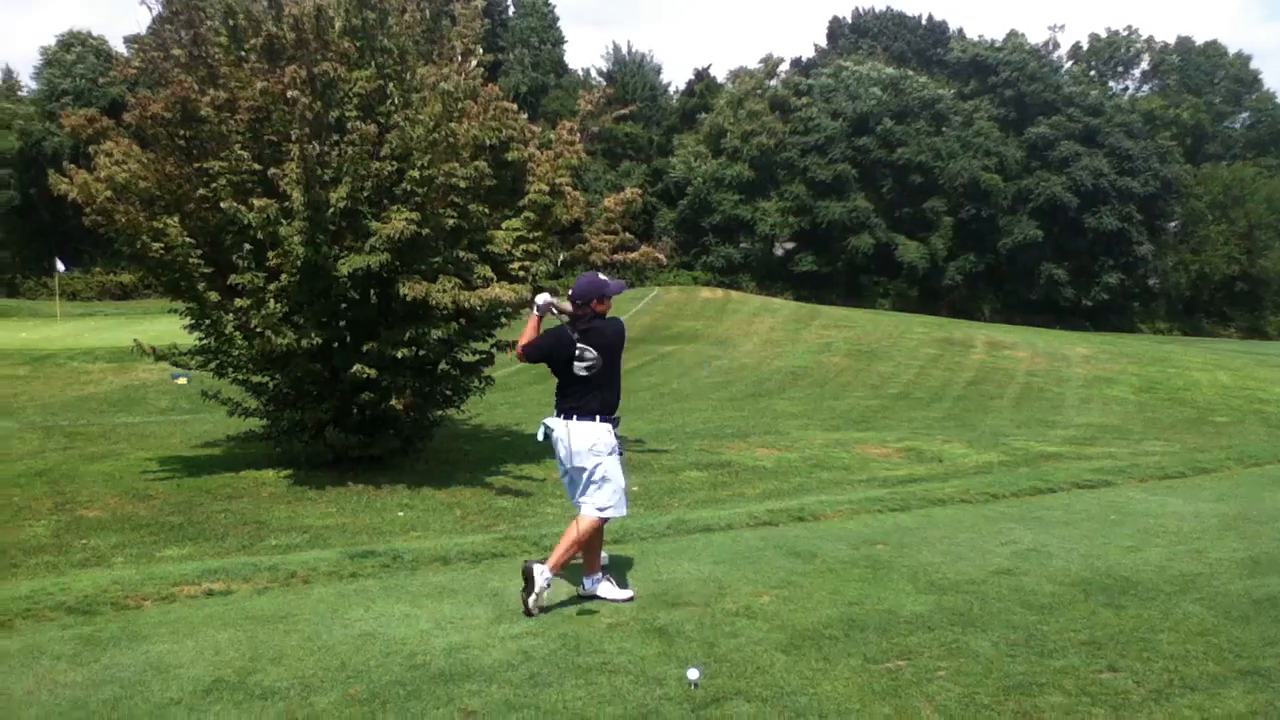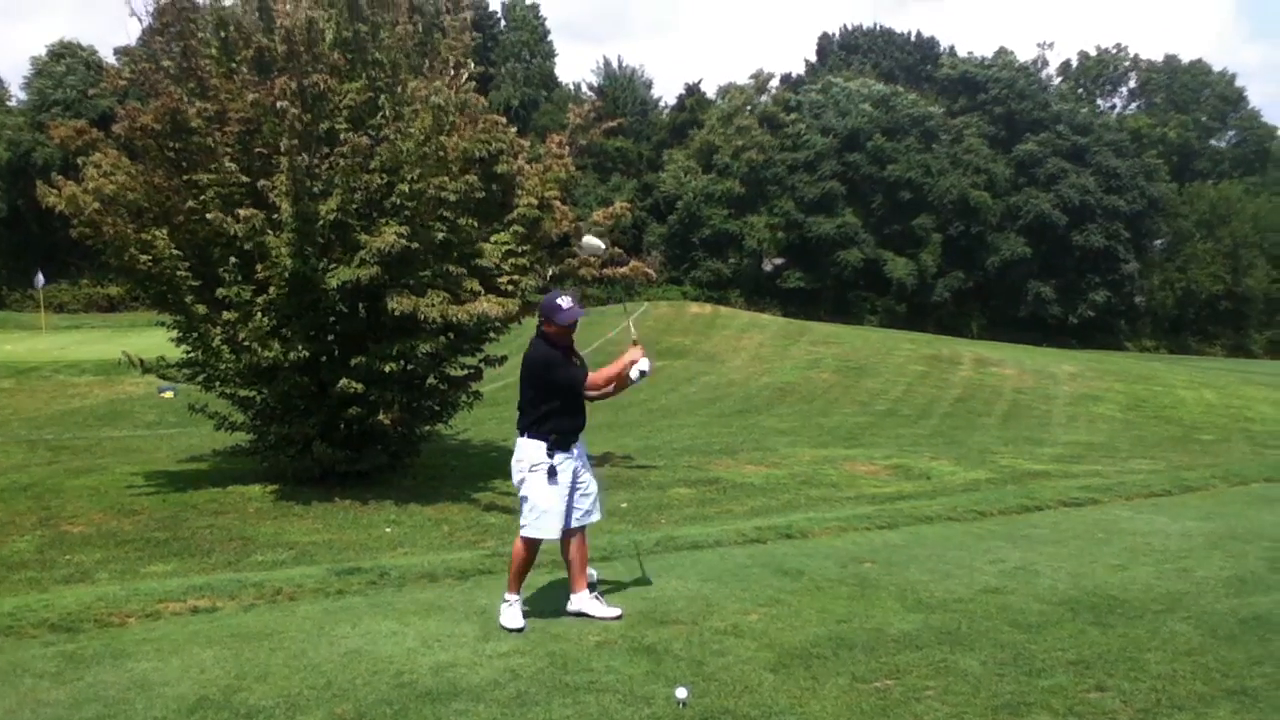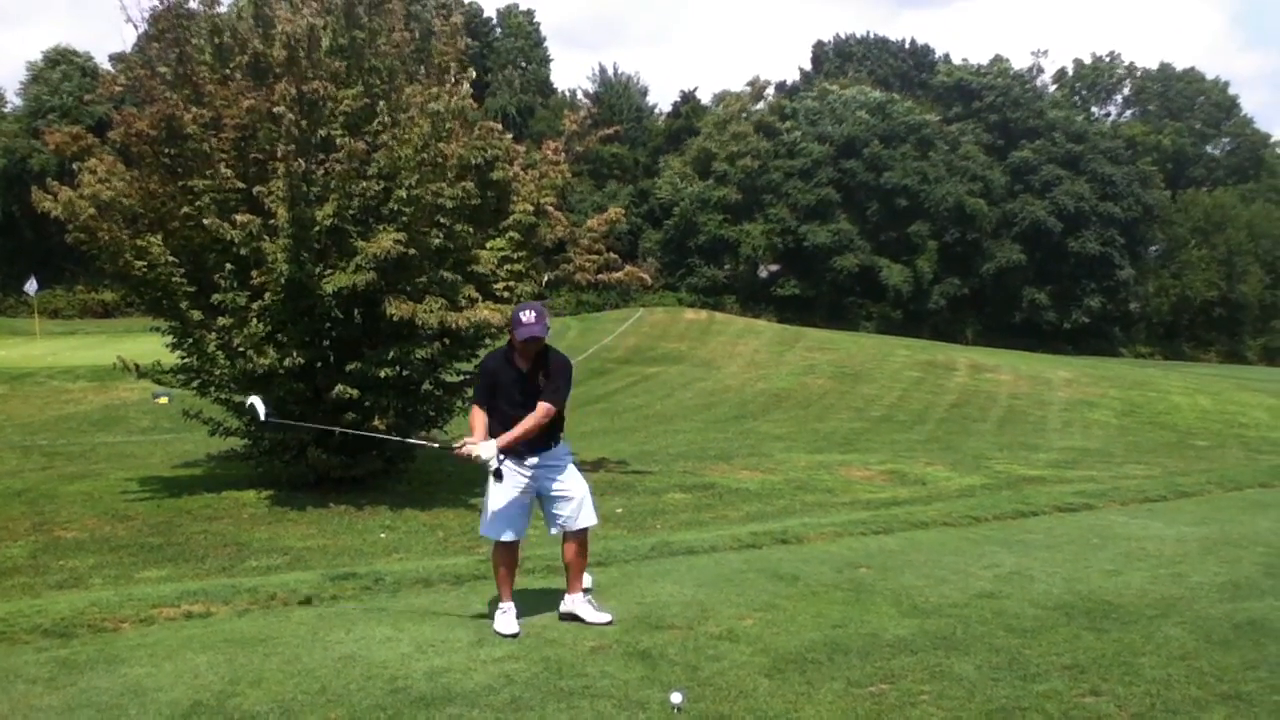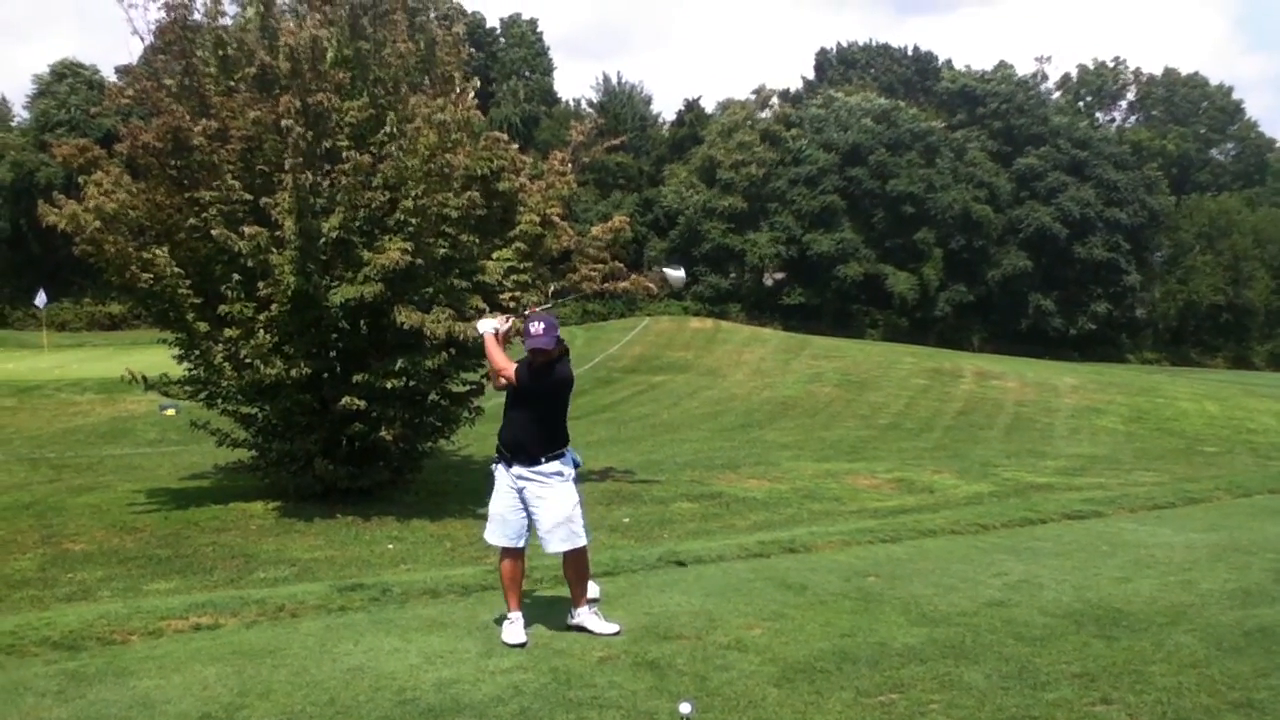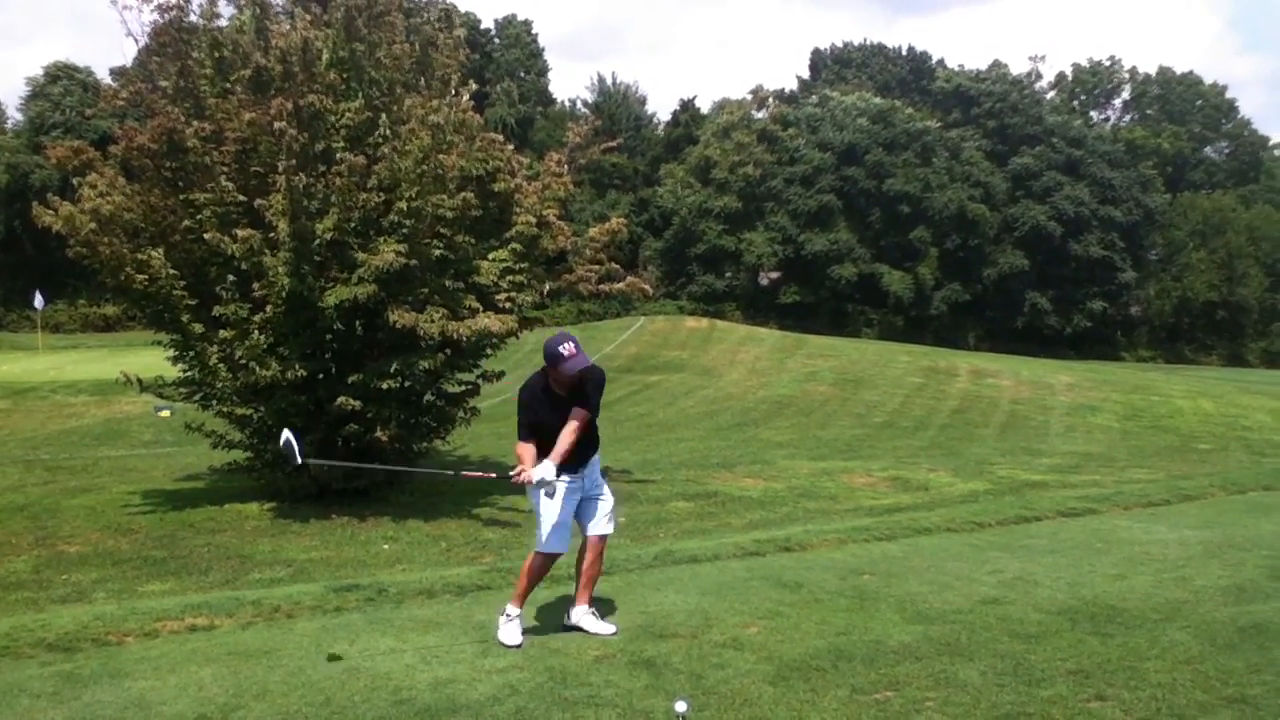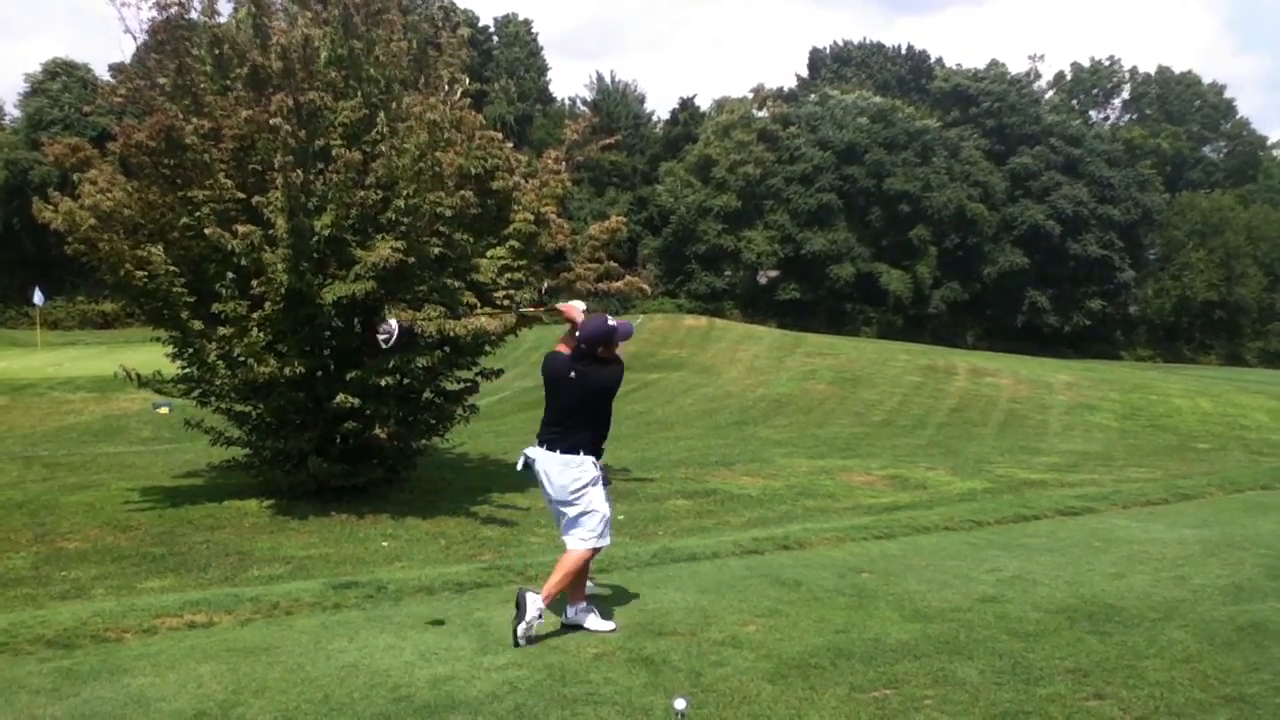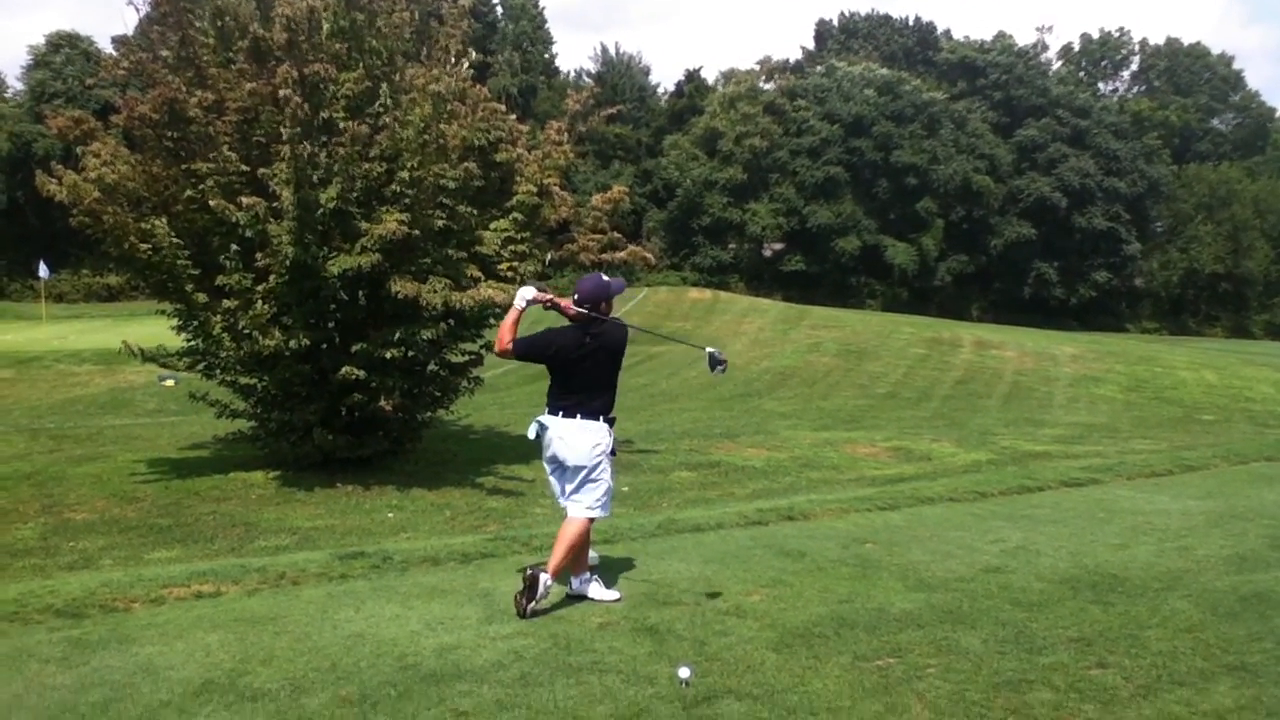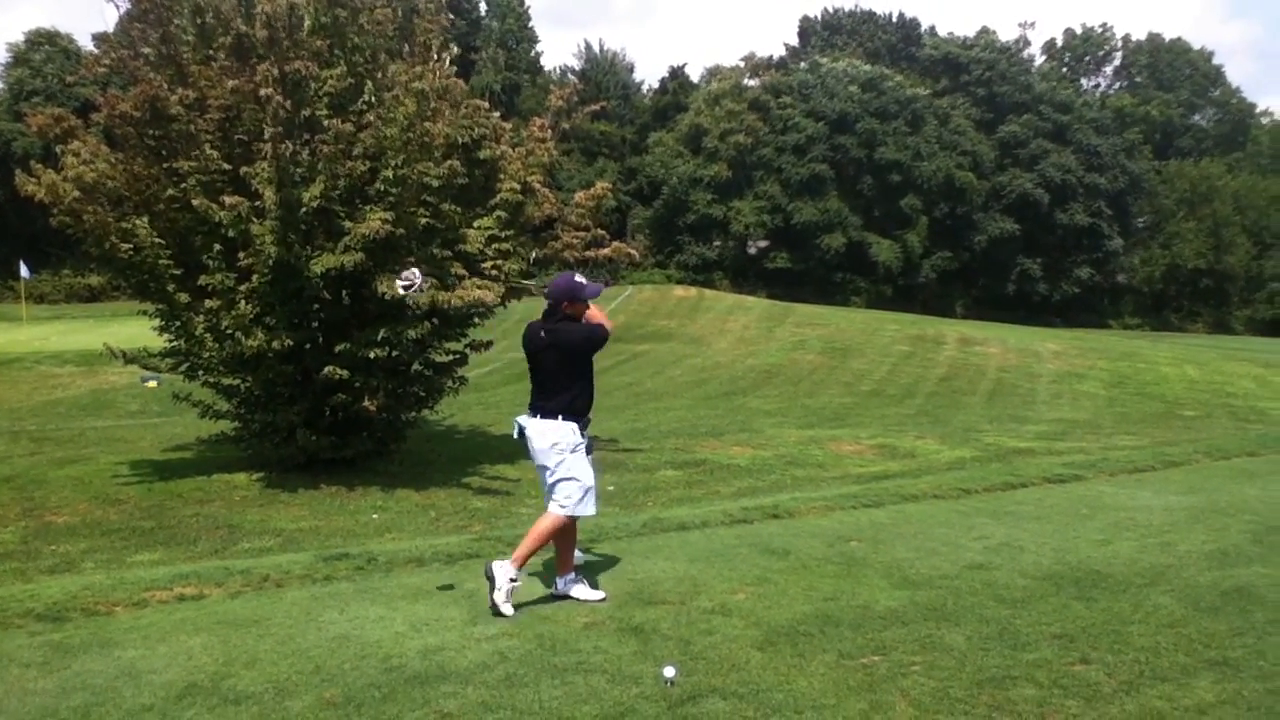
dt=0.4s
person 1, frame 1
left shoulder: (558, 337)
right shoulder: (612, 331)
left elbow: (522, 352)
left wrist: (538, 312)
right wrist: (563, 305)
left hip: (565, 429)
right hip: (596, 432)
left knee: (591, 507)
right knee: (598, 510)
left ankle: (592, 578)
right ankle: (545, 569)
person 1, frame 2
left shoulder: (562, 349)
right shoulder: (542, 356)
left elbow: (587, 391)
right elbow: (591, 382)
left wrist: (625, 378)
right wrist: (628, 359)
left hip: (570, 449)
right hip: (542, 454)
left knee: (576, 525)
right knee: (537, 530)
left ankle: (580, 595)
right ankle: (511, 598)
person 1, frame 3
left shoulder: (558, 364)
right shoulder: (492, 364)
left elbow: (543, 414)
right elbow: (479, 408)
left wrist: (499, 441)
right wrist: (479, 443)
left hip: (552, 456)
right hip: (506, 460)
left knee: (576, 526)
right knee: (505, 535)
left ankle: (574, 598)
right ankle: (505, 606)
person 1, frame 4
left shoulder: (558, 374)
right shoulder: (532, 362)
left elbow: (503, 370)
right elbow: (500, 381)
left wrist: (488, 334)
right wrist: (499, 338)
left hip: (548, 471)
right hip: (509, 468)
left knee: (571, 543)
right knee: (510, 545)
left ankle: (581, 610)
right ankle: (514, 616)
person 1, frame 5
left shoulder: (593, 377)
right shoulder: (532, 393)
left elbow: (574, 426)
right elbow: (526, 441)
left wrist: (551, 463)
right wrist: (532, 469)
left hip: (586, 467)
right hip: (555, 476)
left knee: (596, 538)
right knee: (550, 547)
left ankle: (580, 610)
right ankle: (512, 613)
person 1, frame 6
left shoulder: (554, 365)
right shoulder: (606, 377)
right elbow: (613, 359)
left wrist: (576, 321)
right wrist: (579, 318)
left hip: (548, 458)
right hip: (576, 467)
left knee: (580, 536)
right knee: (587, 542)
left ankle: (577, 607)
right ankle: (537, 601)
person 1, frame 7
left shoulder: (557, 339)
right shoulder: (615, 334)
left elbow: (502, 347)
right elbow: (588, 316)
left wrist: (519, 303)
right wrist: (554, 301)
left hip: (554, 428)
right hip: (590, 433)
left knee: (577, 507)
right knee: (583, 511)
left ankle: (580, 577)
right ankle: (546, 575)
person 1, frame 8
left shoulder: (534, 331)
right shoulder: (578, 336)
right elbow: (604, 326)
left wrist: (562, 297)
right wrist: (585, 307)
left hip: (541, 426)
right hip: (563, 431)
left knee: (564, 505)
right knee: (566, 507)
left ankle: (565, 578)
right ankle: (509, 567)
